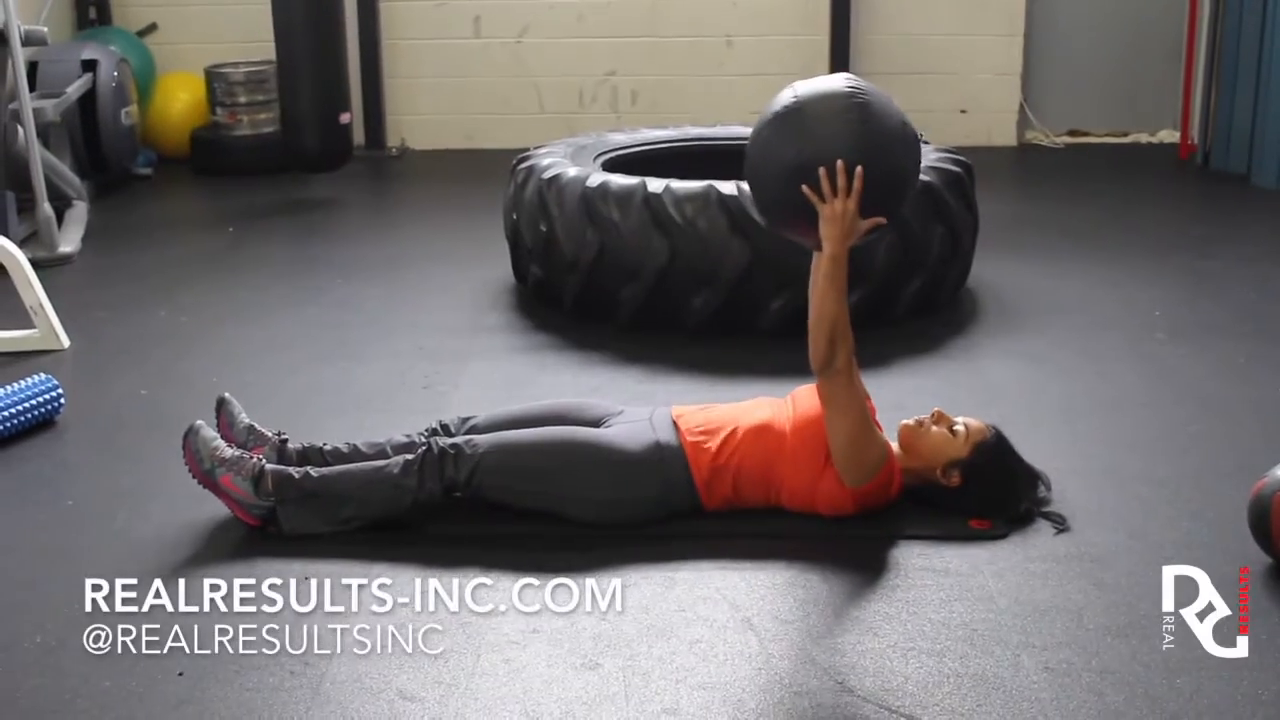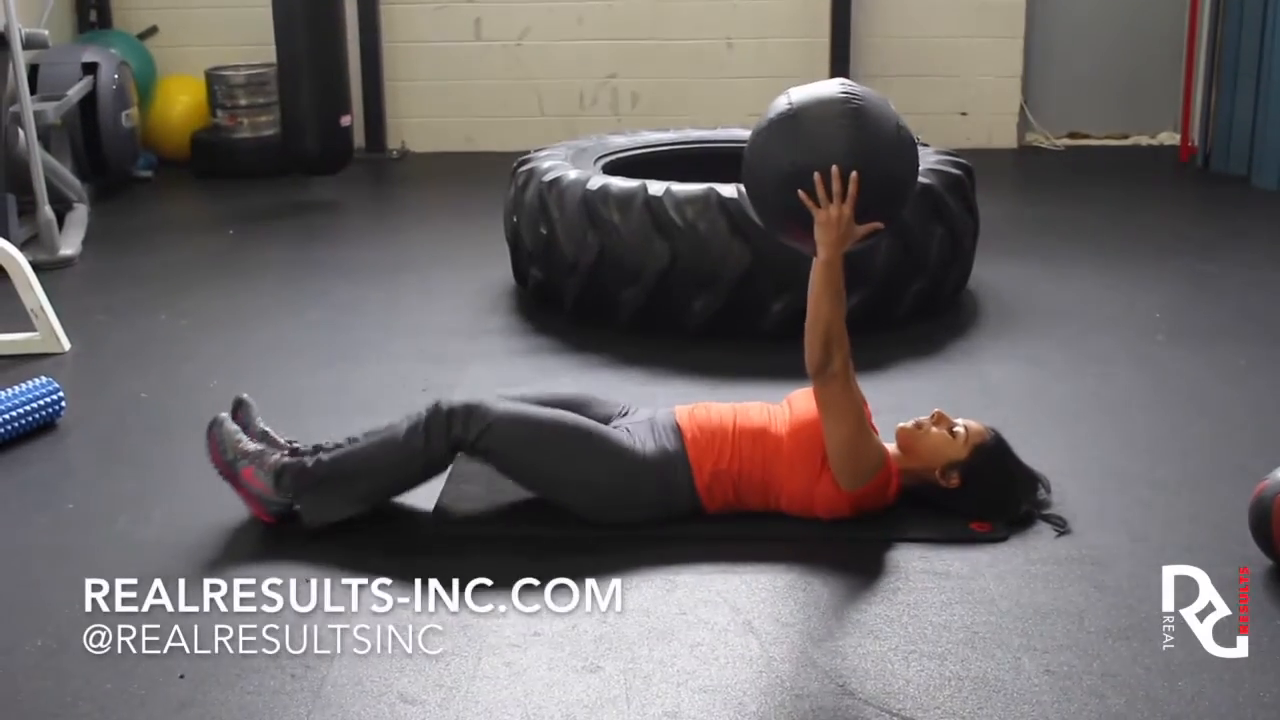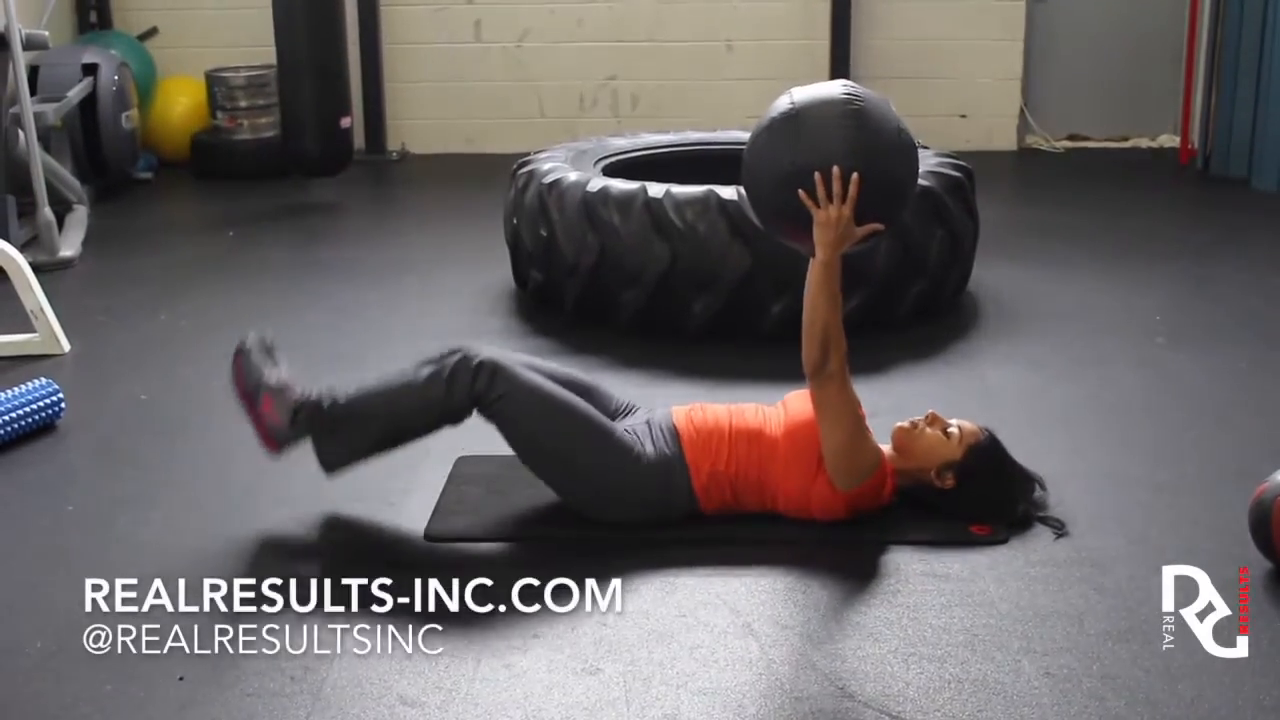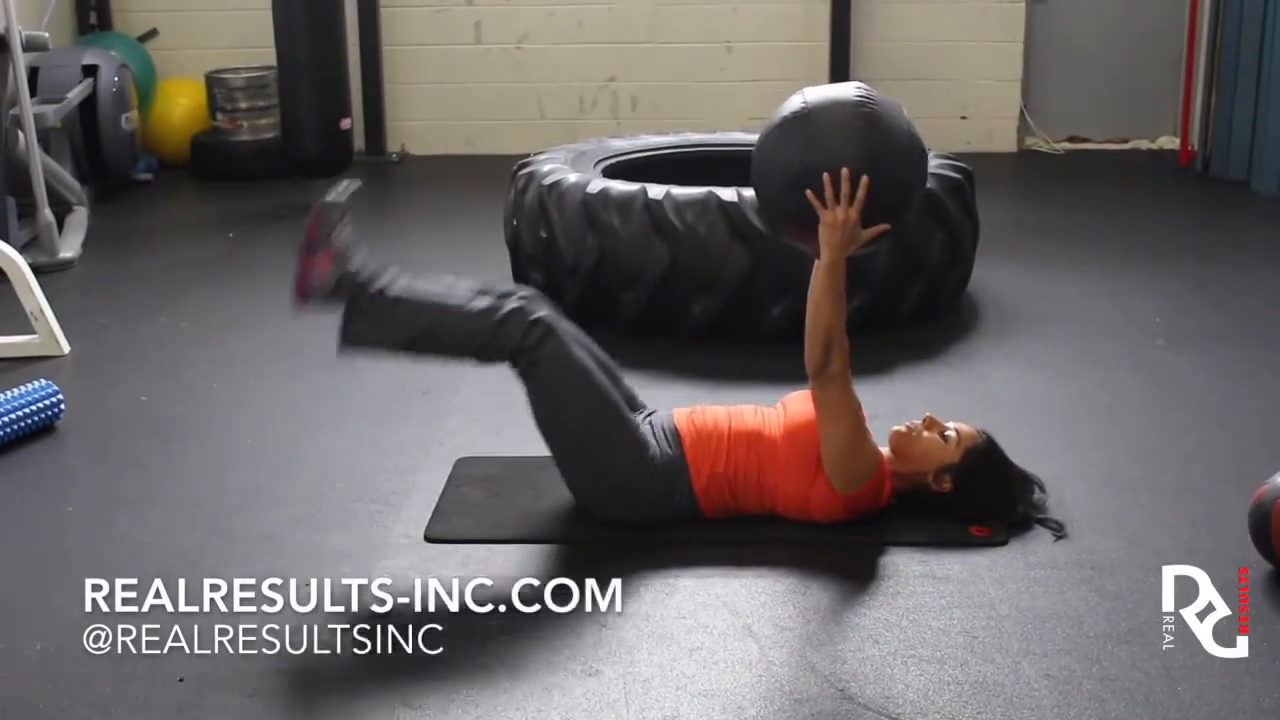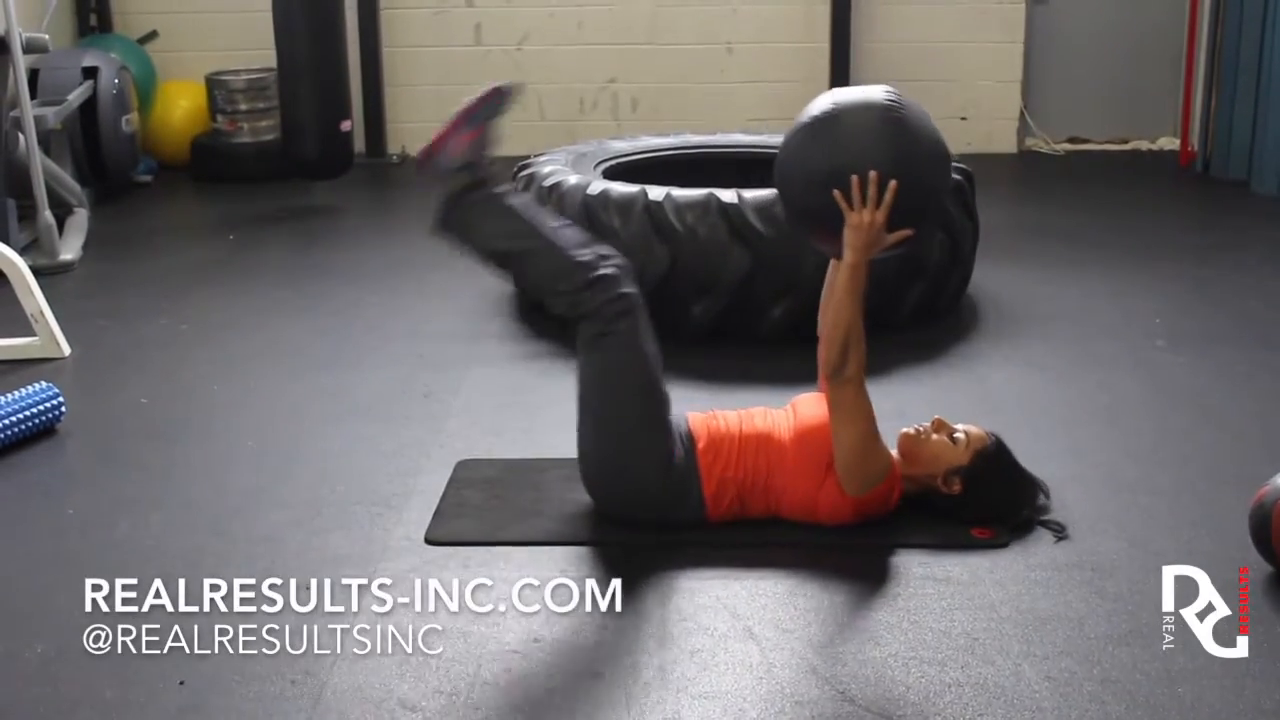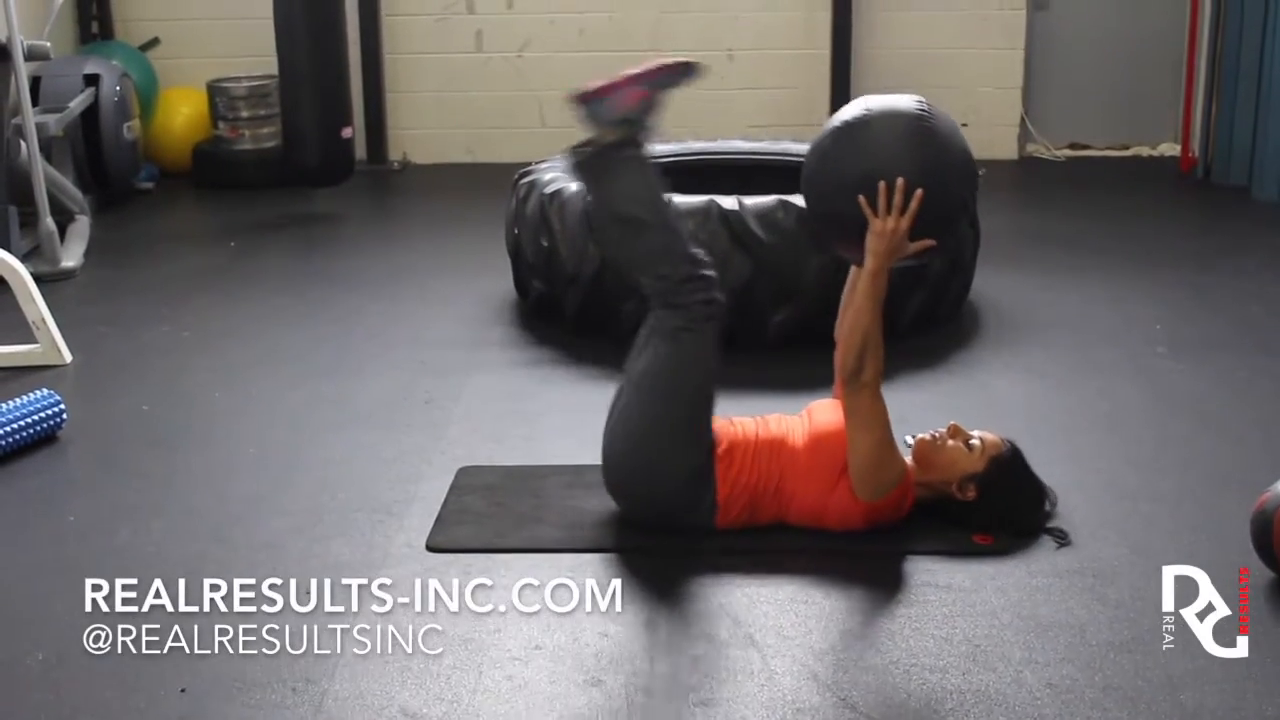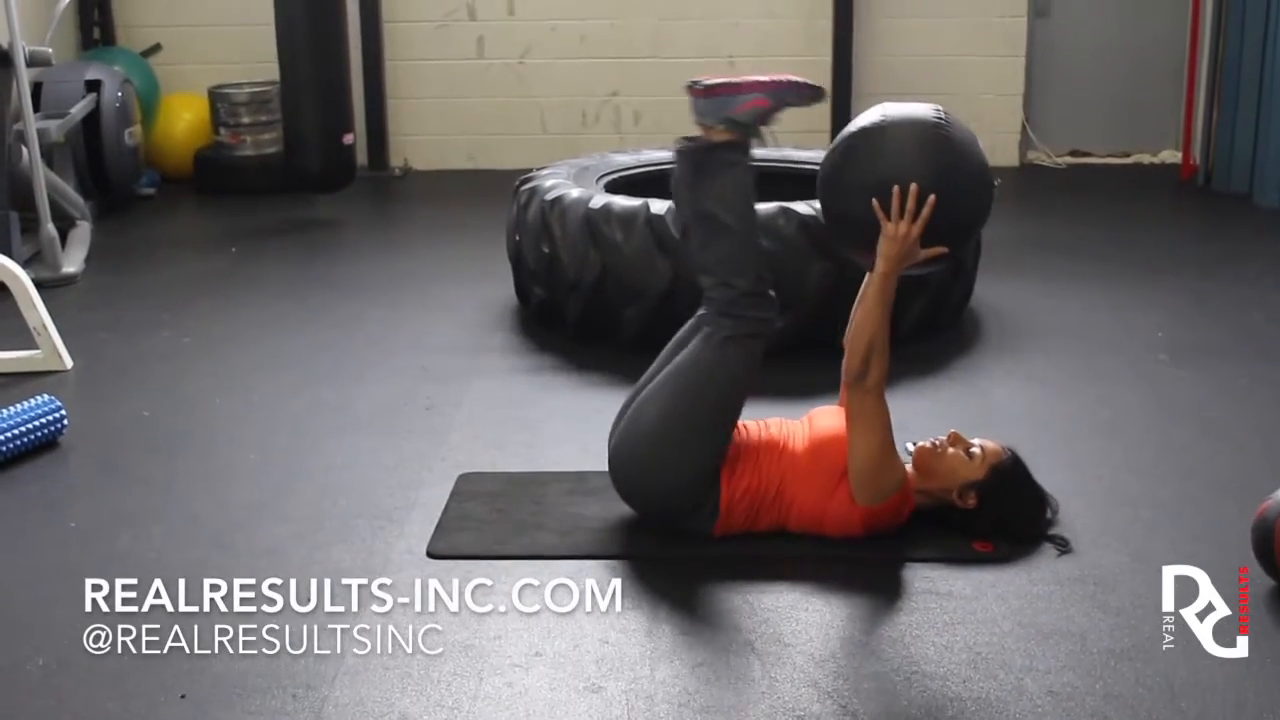
dt=0.2s
person 1, frame 1
left shoulder: (872, 475)
right shoulder: (867, 436)
left elbow: (829, 360)
right elbow: (836, 361)
left wrist: (836, 247)
right wrist: (830, 241)
left hip: (651, 477)
right hip: (657, 431)
left knee: (450, 467)
right knee: (455, 433)
left ankle: (275, 495)
right ankle: (286, 459)
person 1, frame 2
left shoulder: (867, 477)
right shoulder: (868, 442)
left elbow: (826, 366)
right elbow: (833, 368)
left wrist: (830, 253)
right wrist: (832, 244)
left hip: (647, 479)
right hip: (655, 432)
left knee: (461, 420)
right knee: (472, 415)
left ankle: (292, 489)
right ankle: (305, 463)
person 1, frame 3
left shoulder: (864, 479)
right shoulder: (861, 450)
left elbow: (823, 369)
right elbow: (828, 371)
left wrist: (828, 254)
right wrist: (827, 245)
left hip: (642, 480)
right hip: (652, 432)
left knee: (478, 372)
right knee: (492, 370)
left ankle: (306, 416)
right ankle: (319, 417)
person 1, frame 4
left shoulder: (860, 483)
right shoulder: (867, 455)
left elbow: (826, 371)
right elbow: (832, 380)
left wrist: (833, 257)
right wrist: (830, 247)
left hip: (644, 480)
right hip: (657, 435)
left knee: (525, 324)
right knee: (525, 315)
left ankle: (353, 287)
right ankle: (360, 288)
person 1, frame 5
left shoulder: (873, 483)
right shoulder: (880, 471)
left elbow: (841, 374)
right elbow: (839, 365)
left wrist: (855, 257)
right wrist: (846, 250)
left hip: (650, 484)
right hip: (681, 447)
left knee: (608, 295)
right knee: (604, 289)
left ankle: (465, 187)
right ankle: (469, 197)
person 1, frame 6
left shoulder: (884, 491)
right shoulder: (902, 471)
left elbow: (858, 376)
right elbow: (848, 348)
left wrist: (877, 262)
right wrist: (866, 250)
left hip: (659, 482)
left knee: (691, 298)
right knee: (680, 294)
left ankle: (614, 139)
right ankle: (613, 142)
person 1, frame 7
left shoulder: (883, 499)
right shoulder: (890, 476)
left elbow: (861, 380)
right elbow: (859, 361)
left wrist: (887, 268)
right wrist: (882, 262)
left hip: (659, 470)
left knee: (742, 313)
right knee: (732, 303)
left ankle: (723, 136)
right ankle: (718, 138)
